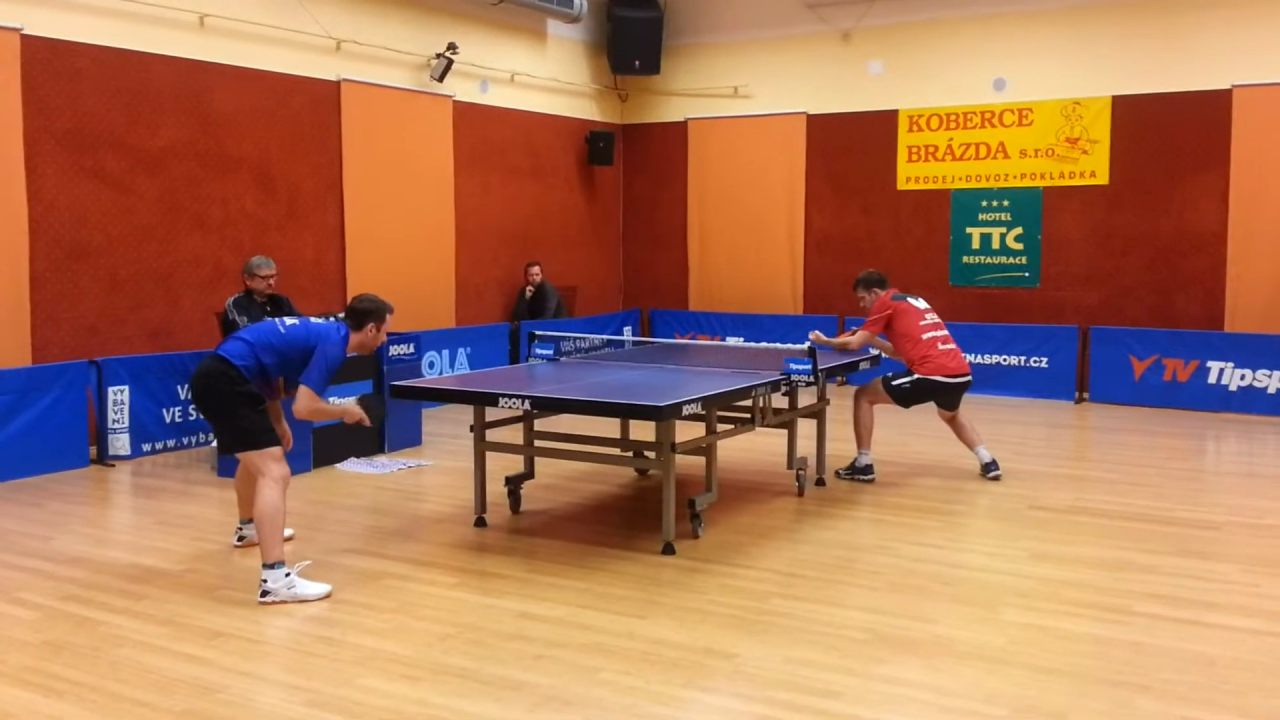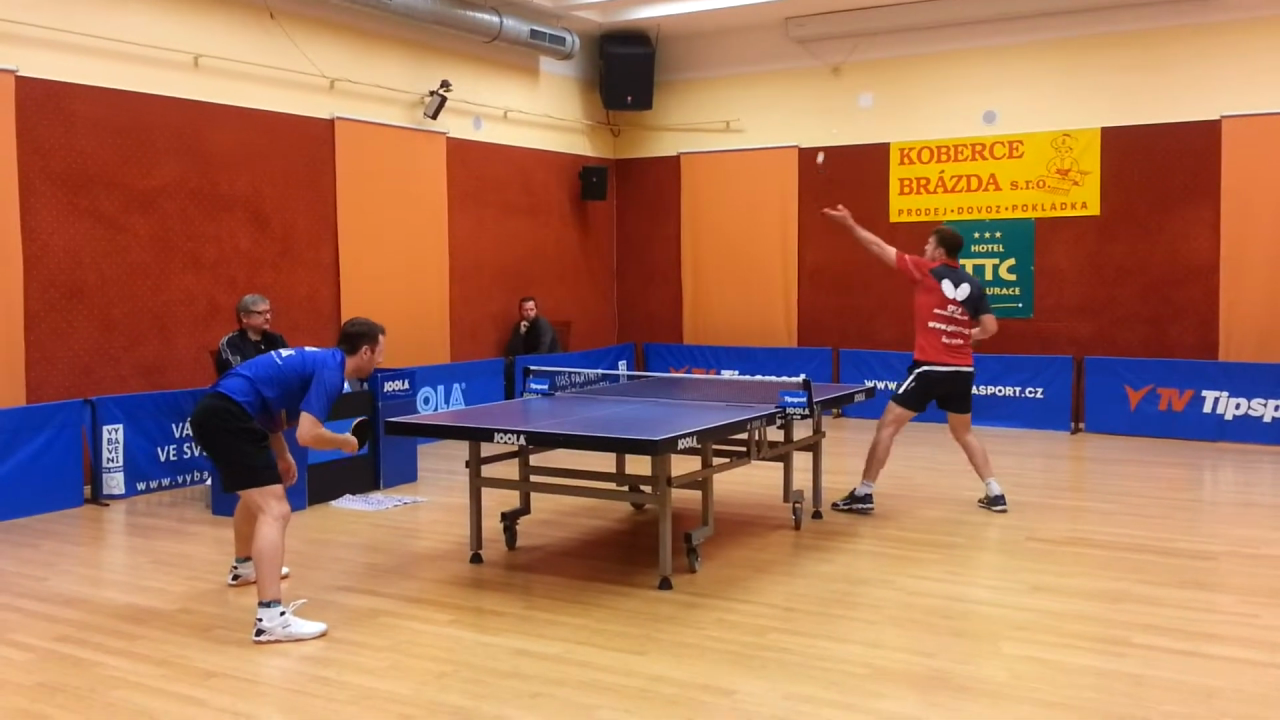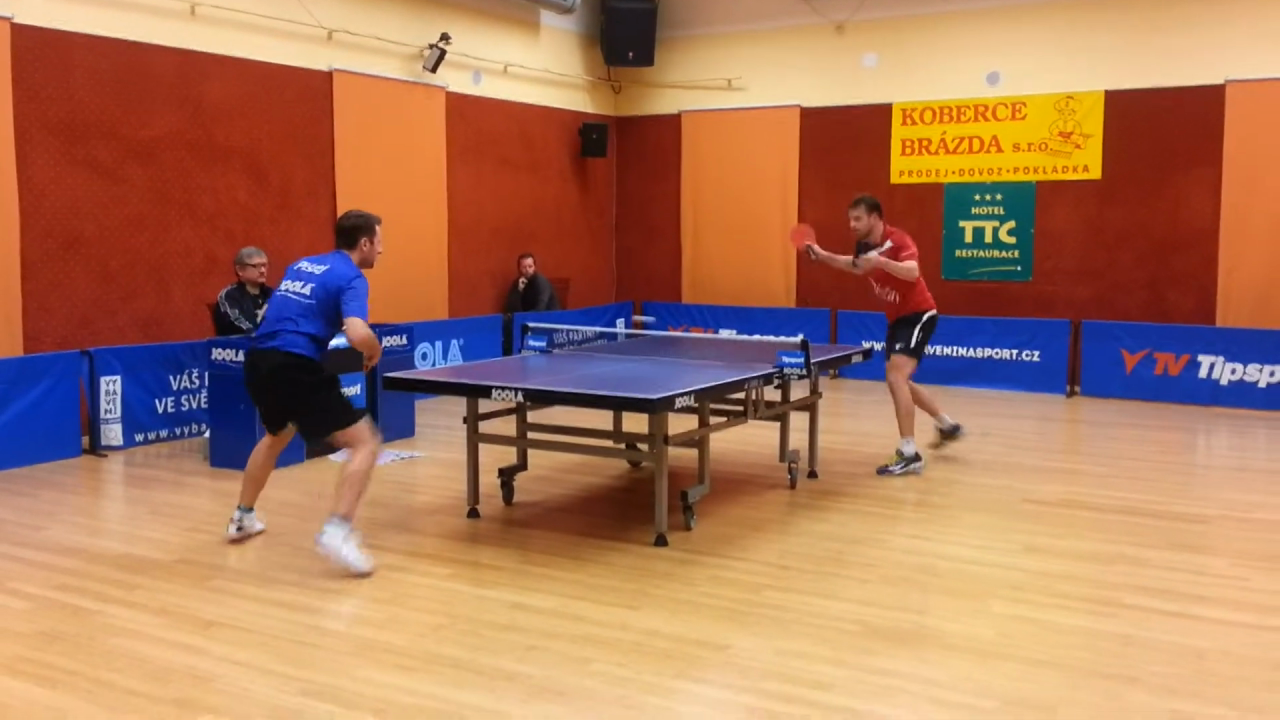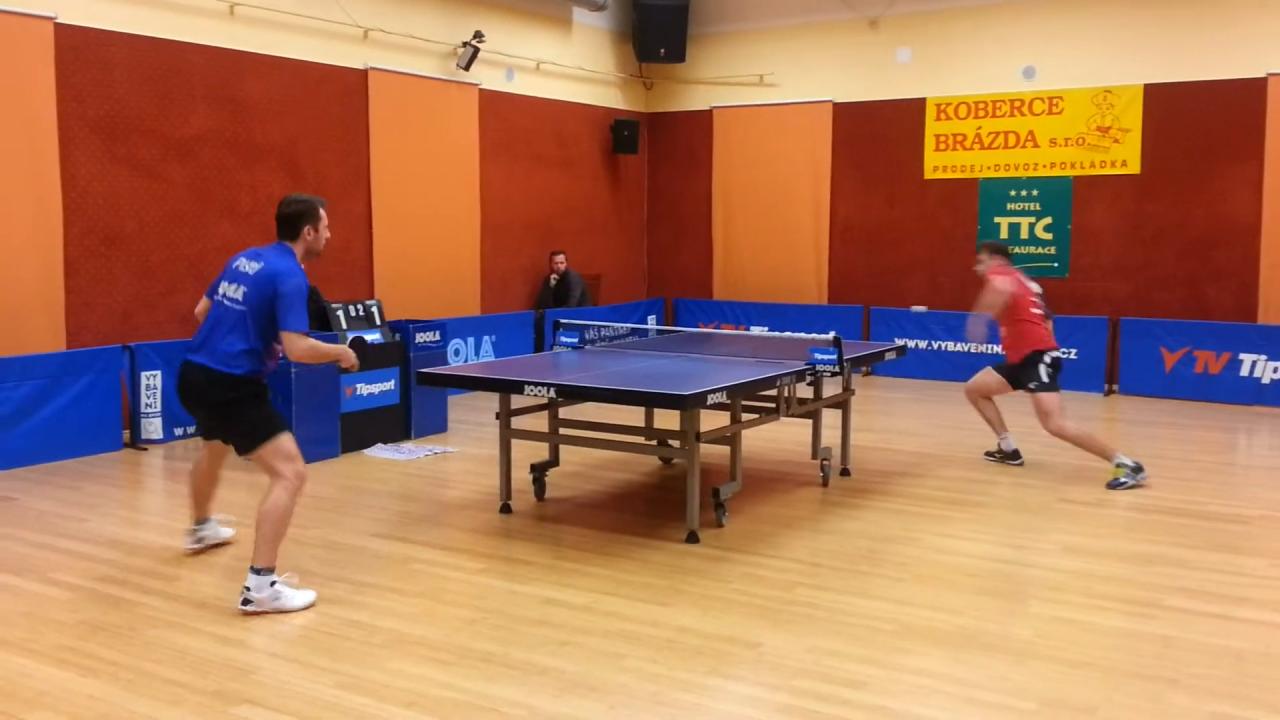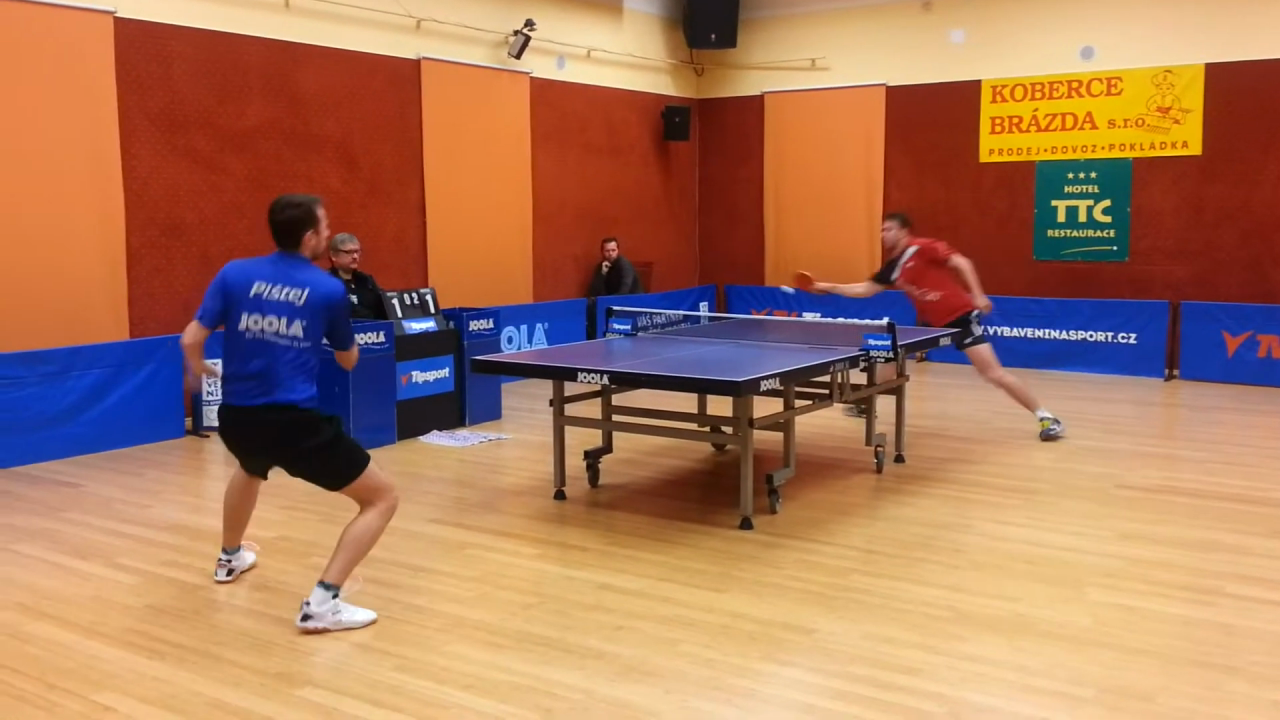
dt=1s
person 1, frame 1
left shoulder: (323, 331)
right shoulder: (333, 343)
right elbow: (304, 407)
left wrist: (278, 423)
right wrist: (346, 411)
left hip: (215, 375)
right hip: (226, 381)
left knee: (255, 457)
right knee: (274, 473)
left ankle: (249, 528)
right ankle: (275, 579)
person 1, frame 2
left shoulder: (319, 359)
right shoulder: (331, 371)
right elbow: (307, 434)
left wrist: (281, 455)
right wrist: (344, 442)
left hip: (216, 410)
right hip: (228, 417)
left knee: (255, 494)
right knee: (275, 511)
left ankle: (244, 566)
right ankle: (271, 618)
person 1, frame 3
left shoulder: (302, 265)
right shoulder: (351, 278)
left elbow: (271, 317)
right elbow: (357, 334)
right wrist: (374, 350)
left hip: (259, 360)
right hip: (296, 369)
left knee: (277, 438)
right knee: (365, 444)
left ankle: (242, 517)
right ankle: (337, 530)
person 1, frame 4
left shoulder: (244, 259)
right shoulder: (288, 277)
left elbow: (202, 311)
right elbow: (296, 349)
right wrist: (342, 354)
left hip: (196, 376)
right hip: (229, 385)
left knee: (214, 447)
right knee: (290, 475)
left ankle: (201, 527)
right ankle: (260, 585)
person 1, frame 5
left shoulder: (234, 273)
right shoulder: (329, 290)
left elbow: (192, 339)
right elbow: (347, 360)
left wrist: (196, 370)
left hip: (237, 418)
right hip: (295, 422)
left knee: (250, 470)
right knee: (382, 497)
left ankle: (230, 558)
right ankle: (322, 602)
person 2, frame 1
left shoulder: (885, 303)
right shoulder: (914, 303)
left elbow: (855, 344)
left wrist: (825, 341)
right wrist: (871, 339)
left hip: (931, 376)
right hip: (961, 375)
left knee: (863, 396)
right knee: (951, 416)
left ankle: (863, 464)
right ankle: (987, 461)
person 2, frame 2
left shoulder: (925, 271)
right shoulder: (973, 286)
left elbow: (880, 247)
right elbow: (990, 327)
left wrist: (849, 223)
left hip: (929, 368)
right hip: (962, 370)
left knee: (887, 426)
right knee: (963, 433)
left ankle: (863, 493)
right ankle: (994, 494)
person 2, frame 3
left shoulder: (898, 241)
right shoulder: (864, 245)
left elbow: (911, 271)
right elbow: (853, 265)
left wrist: (882, 262)
right wrist: (824, 256)
left hip: (919, 316)
right hip: (898, 320)
left knee: (896, 379)
right knee: (899, 380)
left ankle: (908, 454)
right ankle: (947, 425)
person 2, frame 4
left shoulder: (1000, 274)
right shoulder: (1024, 282)
left elbow: (1003, 288)
left wrist: (981, 316)
left hip: (1037, 357)
right hip: (1021, 359)
left knee: (1054, 424)
right knee: (973, 390)
left ankle: (1126, 465)
right ankle: (1008, 448)
person 2, frame 5
left shoulder: (923, 249)
right shoulder: (891, 266)
left elbow: (961, 262)
right elbow: (866, 289)
left wrist: (978, 293)
right wrist: (829, 287)
left hip: (961, 317)
right hip: (933, 322)
left knee: (992, 372)
left ankle: (1046, 417)
